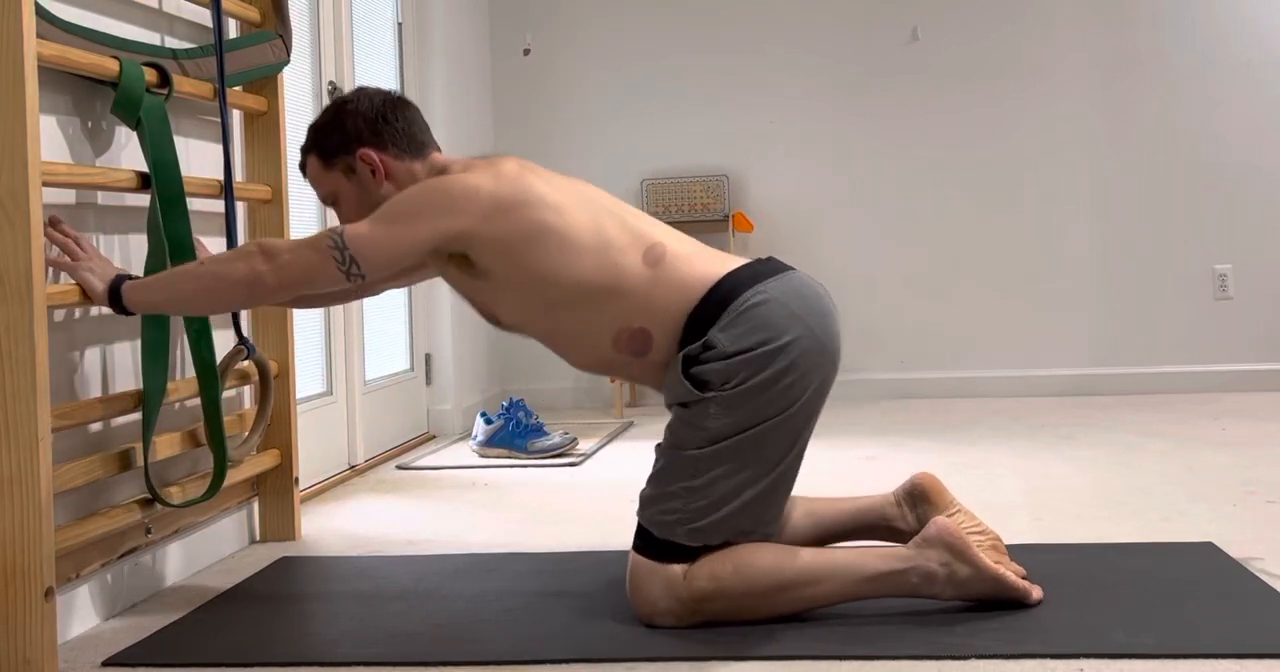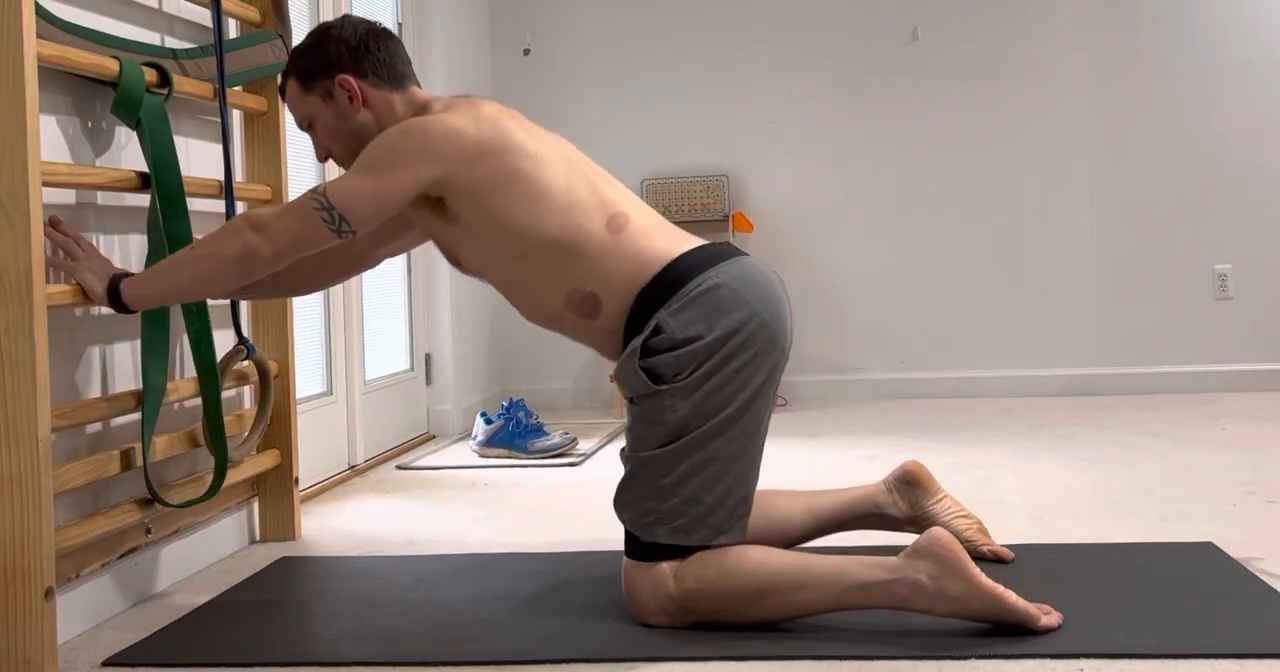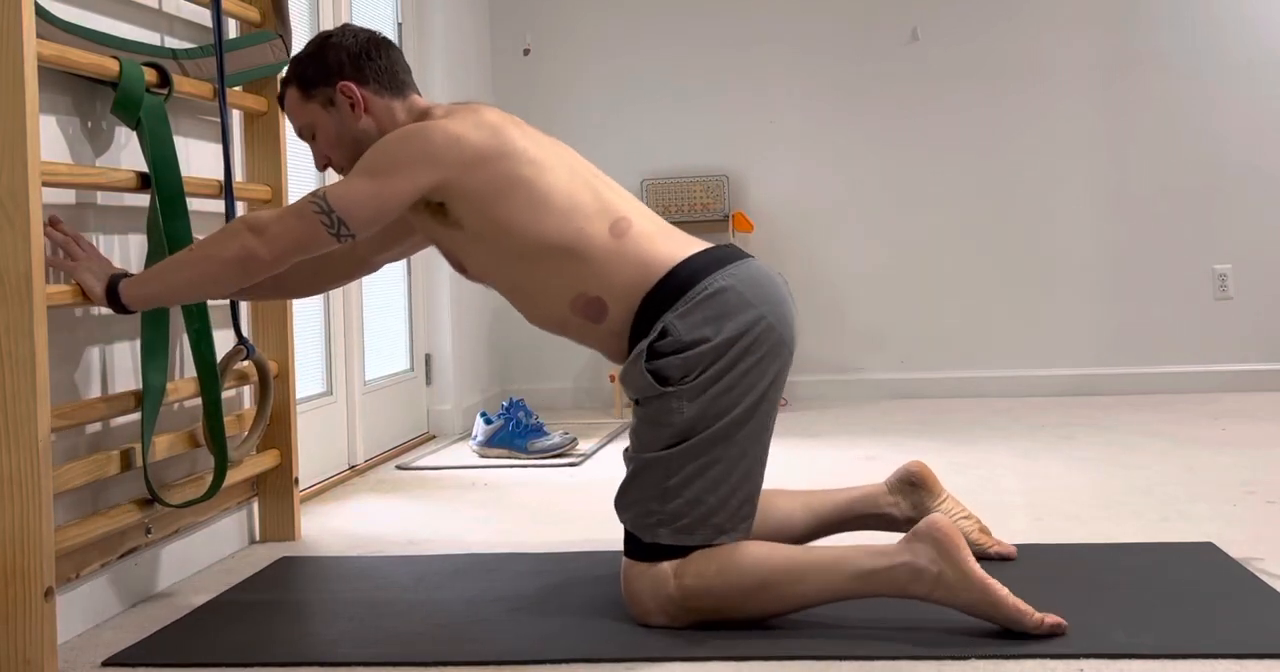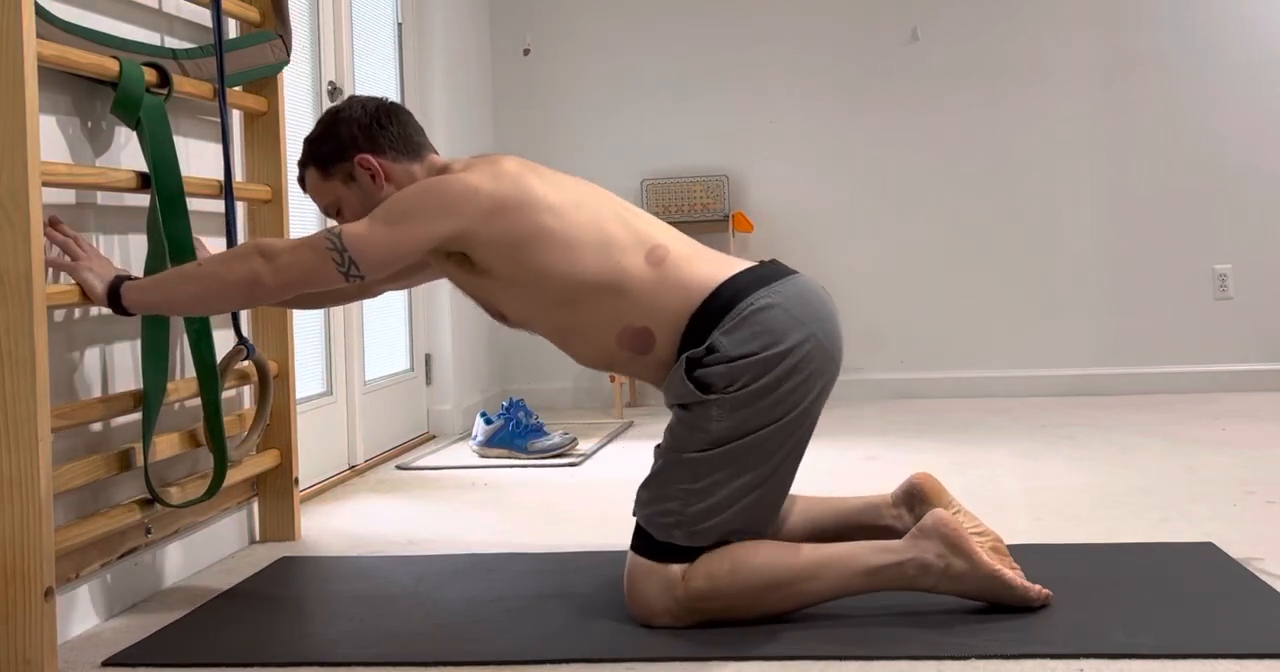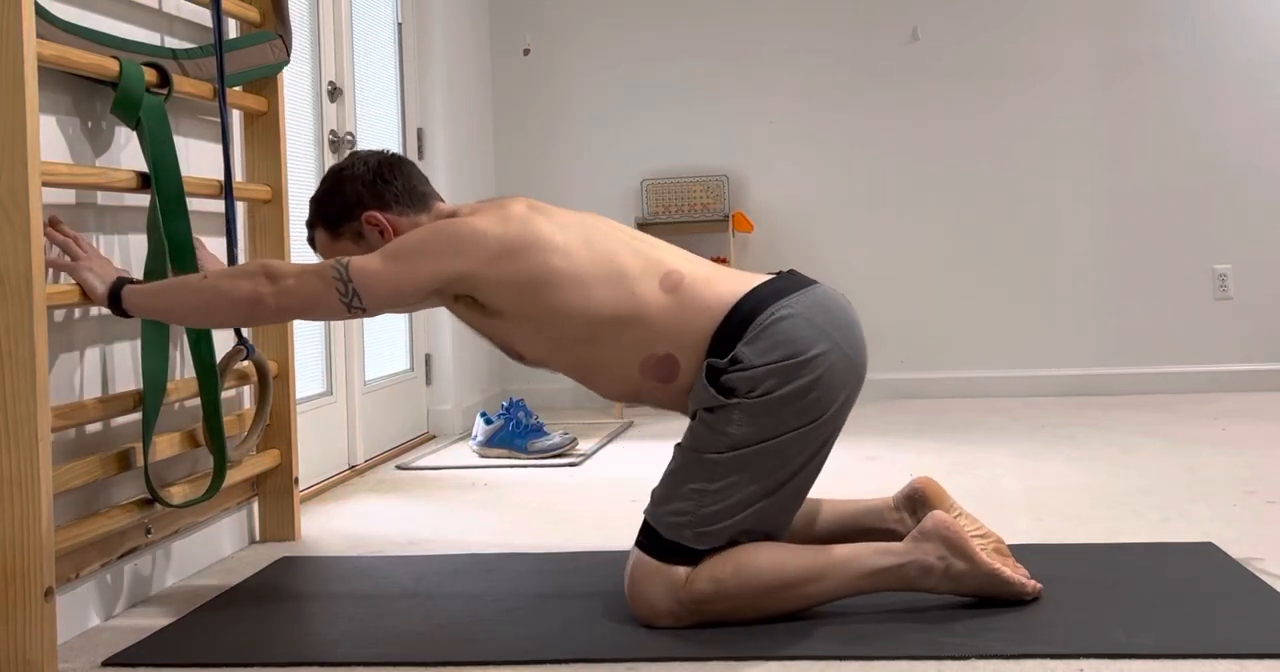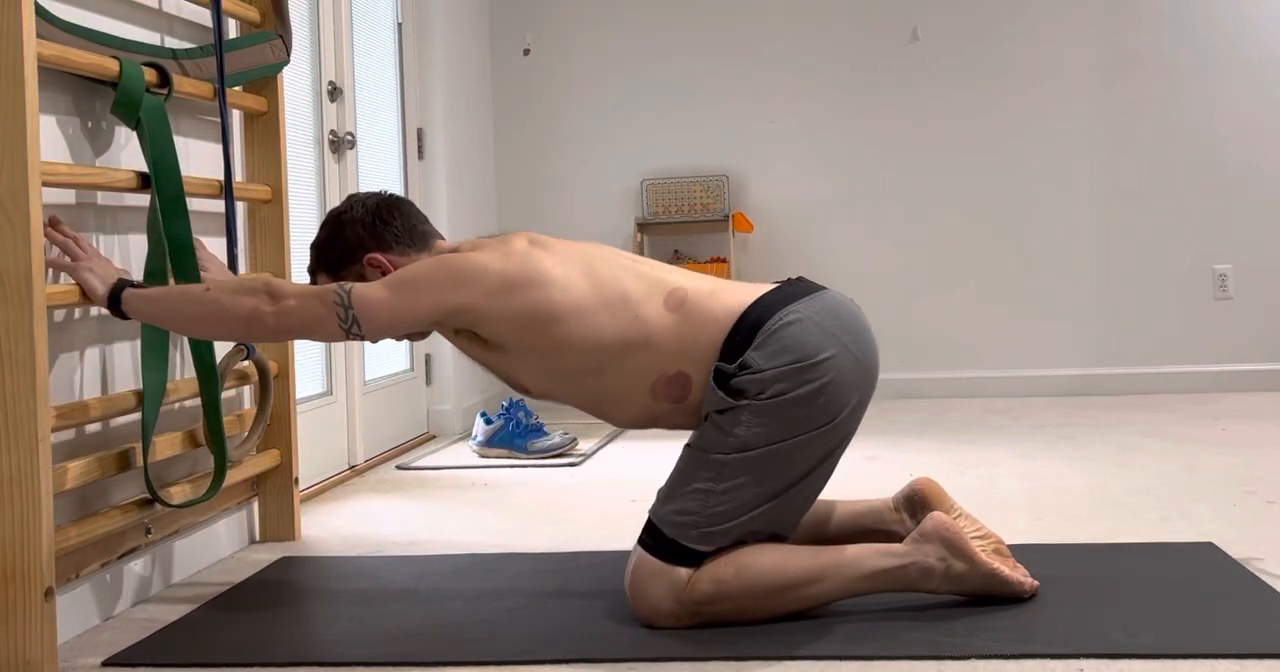
dt=0.4s
person 1, frame 1
left shoulder: (445, 197)
right shoulder: (473, 205)
left elbow: (278, 269)
right elbow: (343, 280)
left wrist: (125, 290)
right wrist: (220, 285)
left hip: (753, 338)
right hip: (778, 315)
left knee: (664, 588)
right knee: (710, 537)
left ankle: (923, 563)
right ankle: (899, 510)
person 1, frame 2
left shoulder: (427, 136)
right shoulder: (444, 167)
left elbow: (272, 236)
right elbow: (338, 257)
left wrist: (126, 289)
right wrist: (209, 284)
left hip: (700, 320)
right hip: (727, 300)
left knee: (662, 589)
right knee: (704, 538)
left ankle: (917, 576)
right ankle: (893, 500)
person 1, frame 3
left shoulder: (425, 144)
right shoulder: (449, 168)
left elbow: (270, 240)
right elbow: (337, 261)
left wrist: (123, 287)
right wrist: (210, 281)
left hip: (707, 325)
right hip: (738, 302)
left knee: (661, 588)
right knee: (704, 535)
left ankle: (912, 563)
right ankle: (894, 498)
person 1, frame 4
left shoulder: (447, 199)
right shoulder: (476, 203)
left elbow: (277, 270)
right elbow: (335, 283)
left wrist: (123, 288)
right wrist: (213, 280)
left hip: (755, 342)
right hip: (784, 316)
left knee: (662, 587)
right knee: (708, 532)
left ankle: (918, 558)
right ankle: (897, 509)
person 1, frame 5
left shoulder: (454, 245)
right shoulder: (492, 234)
left elbow: (276, 293)
left wrist: (122, 290)
right wrist: (216, 284)
left hip: (778, 355)
right hip: (805, 327)
left knee: (663, 590)
right knee: (717, 539)
left ankle: (920, 558)
right ankle: (900, 513)
person 1, frame 6
left shoulder: (452, 280)
right shoulder: (494, 265)
left elbow: (273, 312)
left wrist: (121, 292)
right wrist: (220, 287)
left hip: (793, 358)
right hip: (817, 332)
left knee: (664, 589)
right knee: (714, 542)
left ankle: (917, 562)
right ankle: (901, 513)
